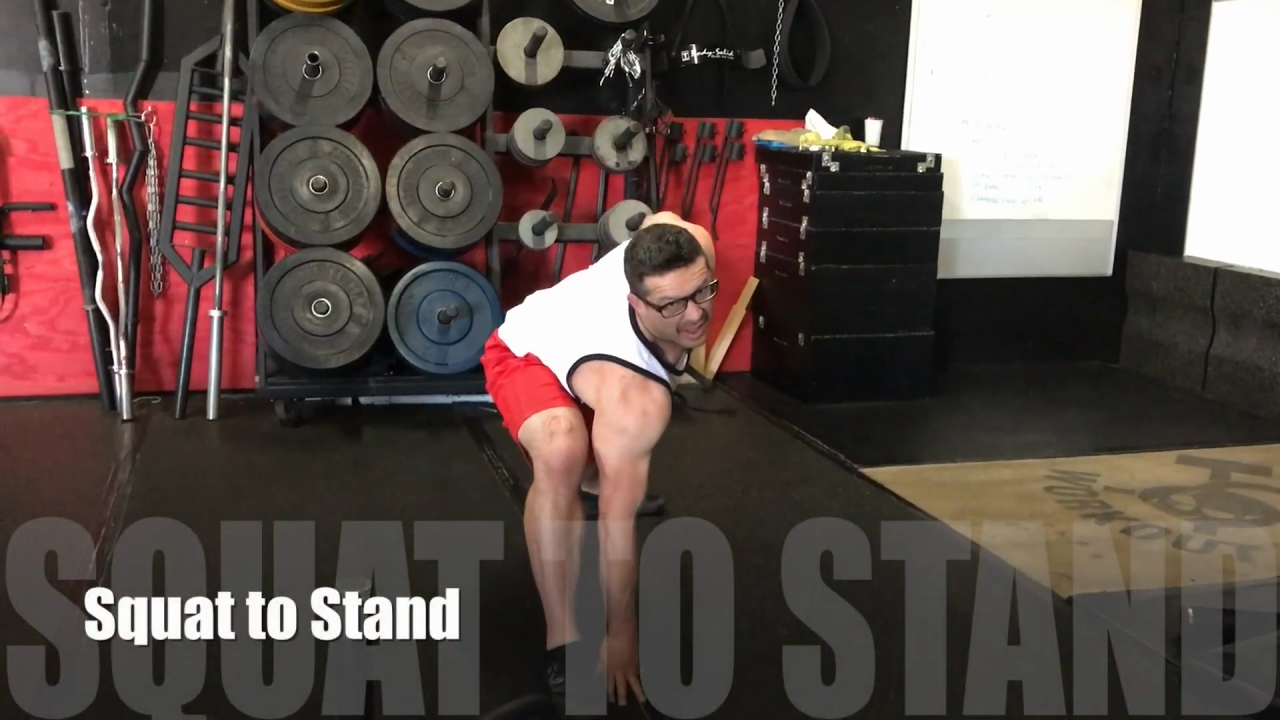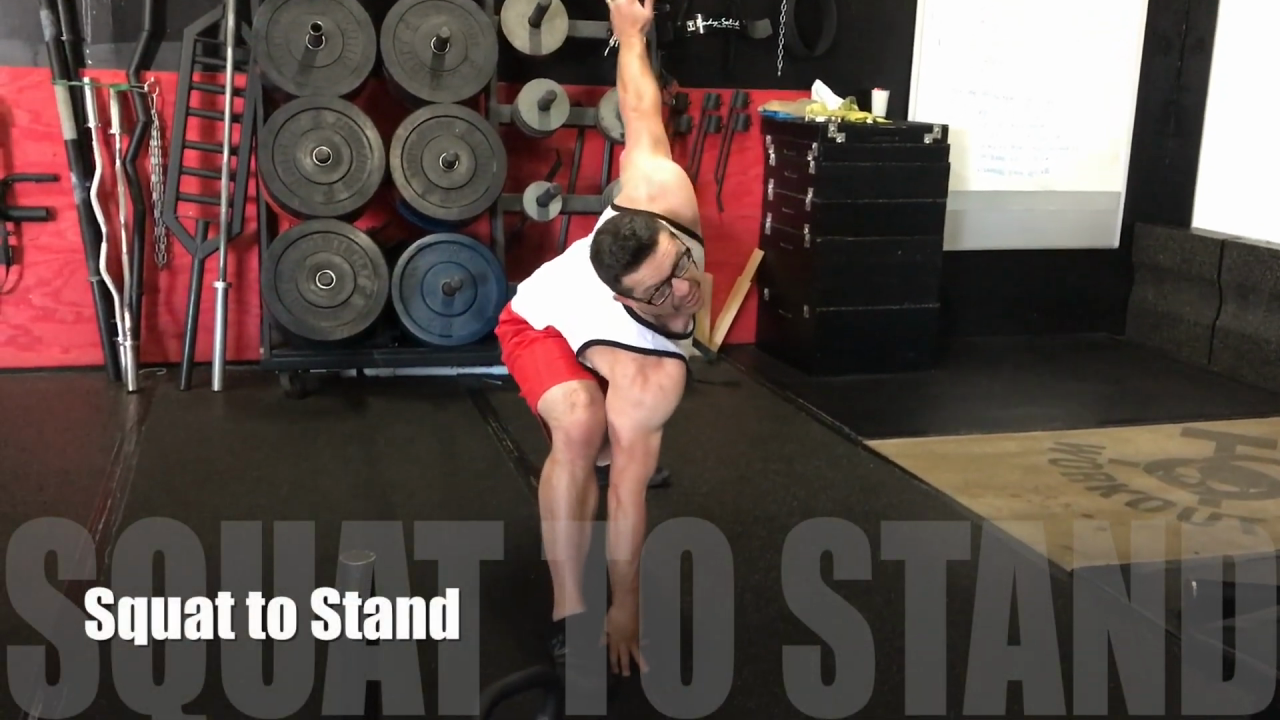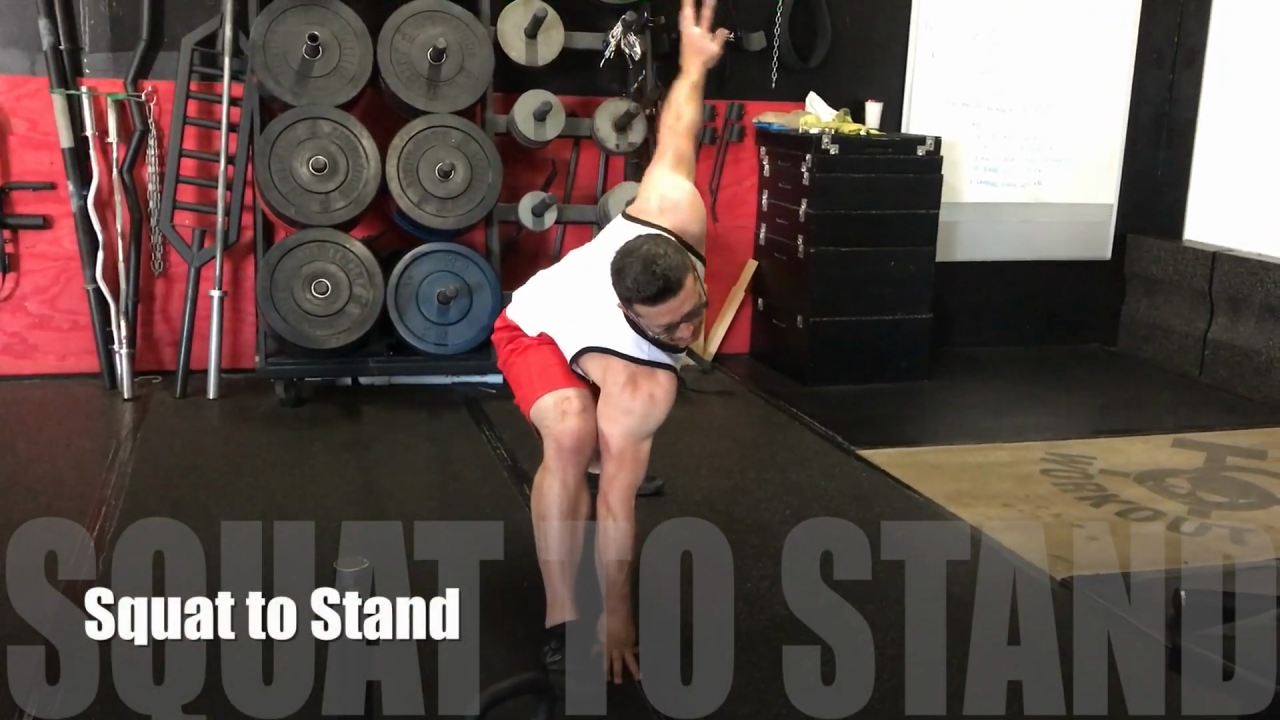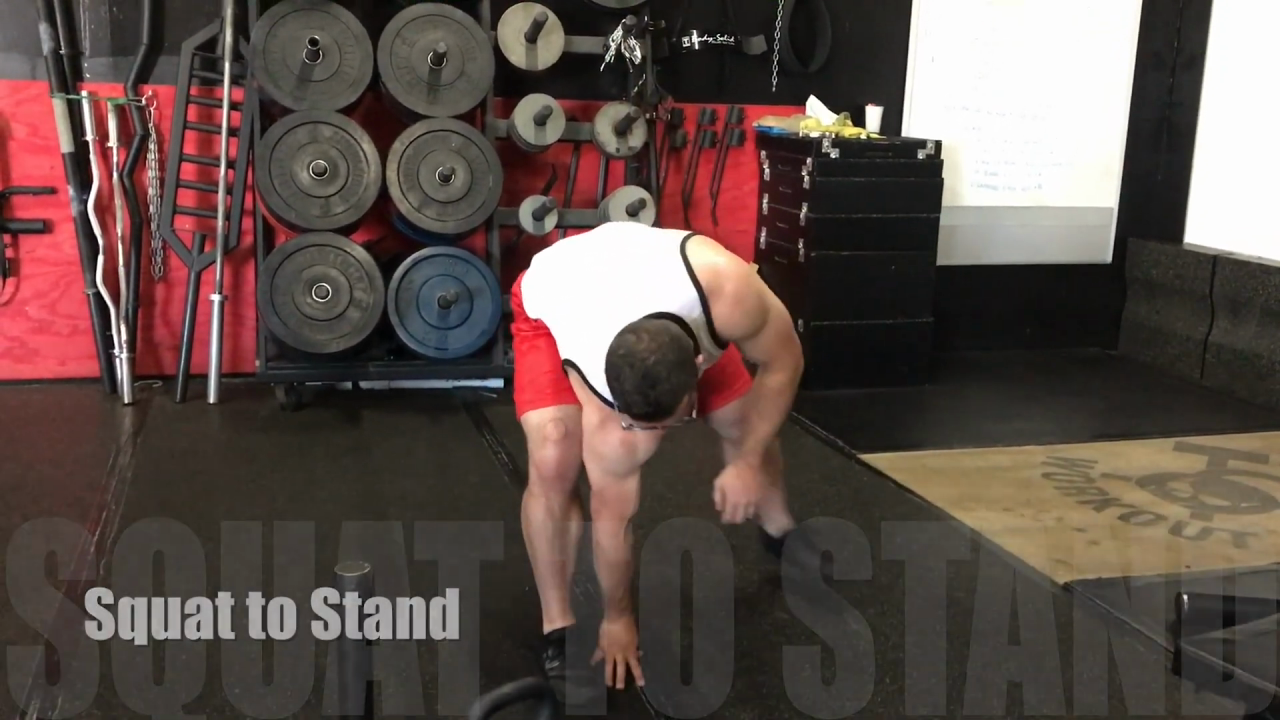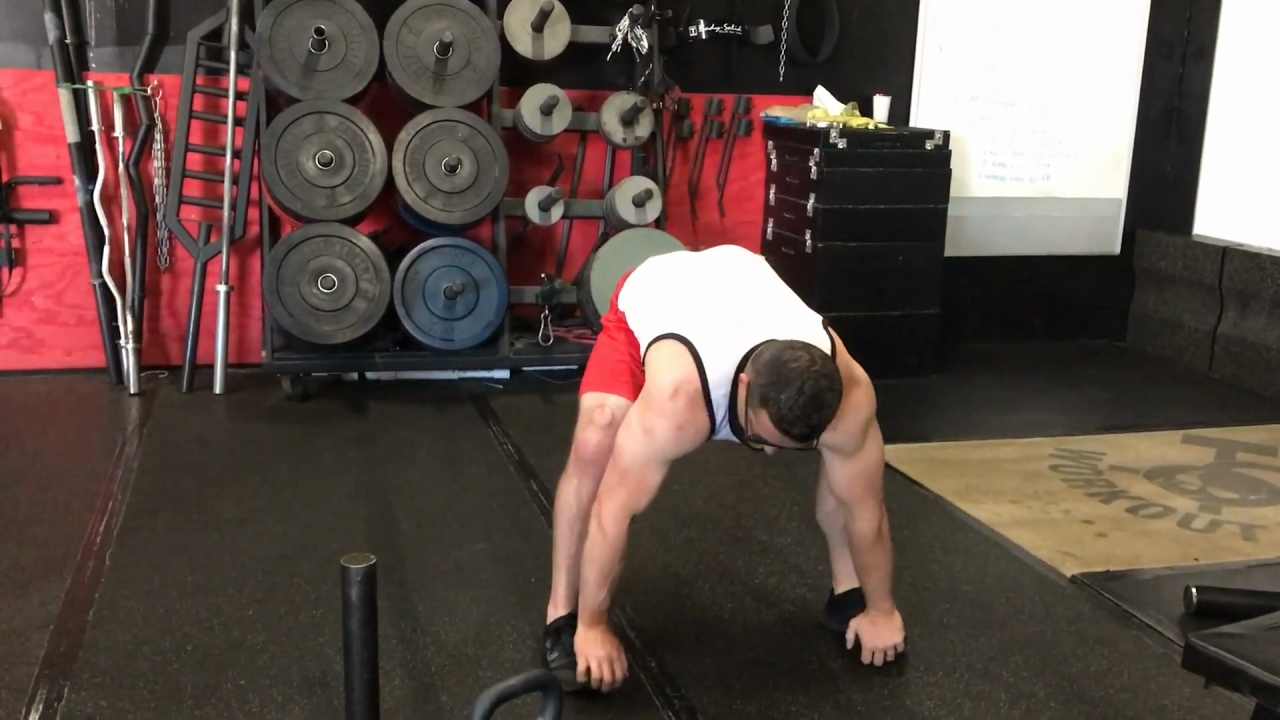
dt=1s
person 1, frame 1
left shoulder: (688, 247)
right shoulder: (632, 393)
left elbow: (659, 217)
right elbow: (617, 519)
right wrist: (622, 639)
left hip: (571, 323)
right hip: (526, 352)
right knee: (561, 453)
left ankle: (596, 464)
right ankle: (563, 644)
person 1, frame 2
left shoulder: (662, 197)
right shoulder: (651, 373)
left elbow: (641, 115)
right elbow: (627, 492)
right wrist: (626, 613)
left hip: (572, 292)
right hip: (539, 324)
left knee: (627, 437)
right knee: (581, 428)
right ankle: (570, 613)
person 1, frame 3
left shoulder: (671, 223)
right shoulder: (640, 380)
left elbow: (676, 140)
right elbow: (616, 502)
left wrist: (692, 62)
right wrist: (617, 619)
left hip: (570, 300)
right hip: (528, 331)
right knee: (570, 439)
right ankle: (562, 620)
person 1, frame 4
left shoulder: (722, 289)
right shoulder: (603, 395)
left elbow: (784, 362)
right elbow: (613, 516)
left wrist: (747, 462)
right wrist: (617, 619)
right hip: (550, 300)
left knee: (744, 425)
right knee: (552, 460)
left ankle: (778, 534)
right ankle: (558, 628)
person 1, frame 5
left shoulder: (847, 394)
right shoulder: (679, 395)
left elbow: (865, 508)
right elbow: (613, 508)
left wrist: (882, 608)
right wrist: (593, 627)
left knee: (849, 454)
right knee: (594, 448)
left ankle: (847, 594)
right ankle: (563, 617)
